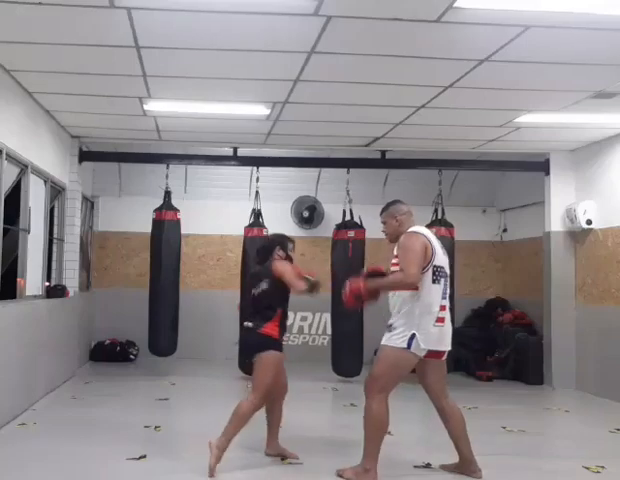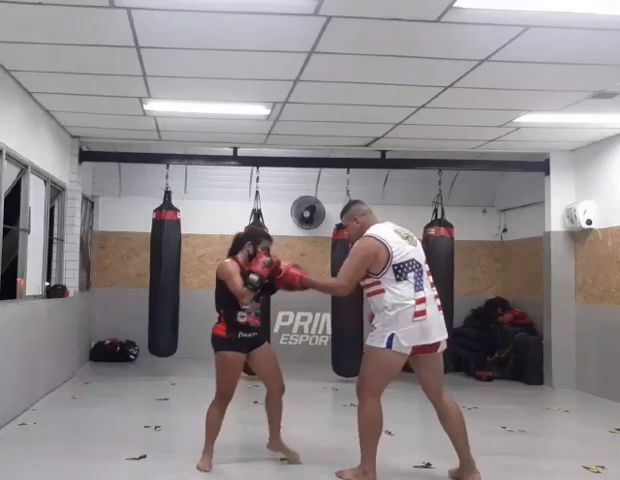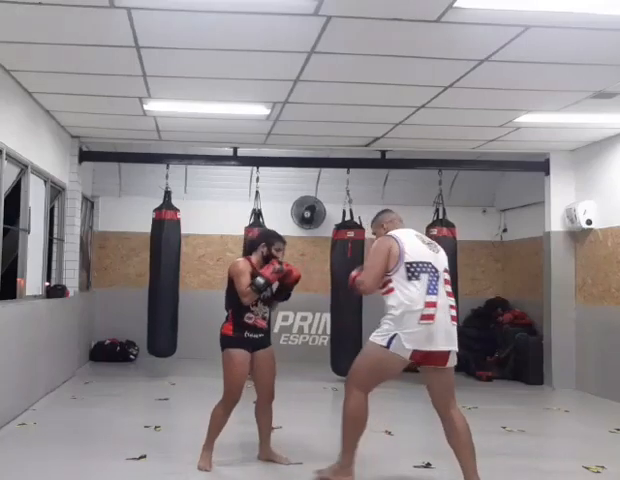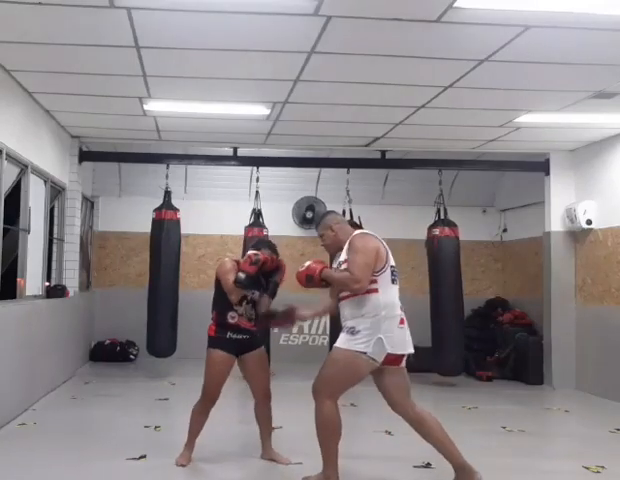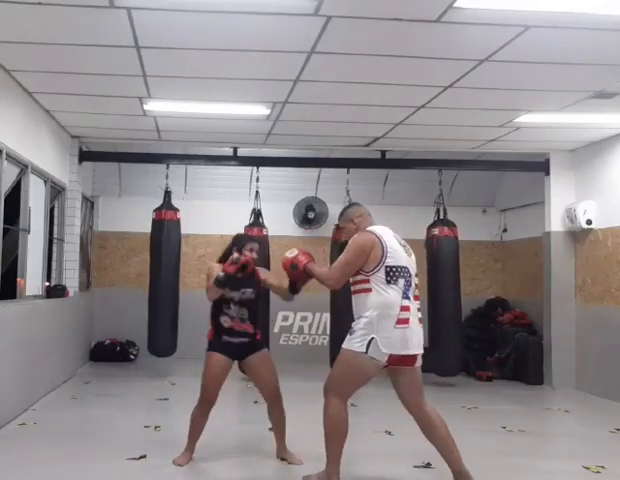
dt=0.5s
person 1, frame 1
left shoulder: (412, 237)
right shoulder: (430, 240)
left elbow: (409, 278)
left wrist: (368, 286)
right wrist: (379, 283)
left hip: (413, 328)
right hip: (435, 329)
left knee: (375, 390)
right knee: (440, 397)
person 1, frame 2
left shoulder: (368, 242)
right shoulder: (405, 235)
left elbow: (342, 286)
left wrist: (301, 278)
left hip: (398, 326)
right hip: (430, 322)
left knee: (368, 393)
right knee: (439, 394)
person 1, frame 3
left shoulder: (387, 242)
right shoulder: (435, 247)
left elbow: (366, 286)
left wrist: (356, 278)
left hip: (405, 328)
right hip: (443, 330)
left knee: (356, 387)
right knee: (448, 407)
person 1, frame 4
left shoulder: (361, 240)
right shoulder: (346, 254)
left elbow: (358, 284)
right elbow: (337, 301)
left wrist: (322, 273)
right wrist: (305, 314)
left hip: (372, 332)
right hip: (390, 335)
left knee: (323, 393)
right knee: (406, 407)
person 1, frame 5
left shoulder: (365, 238)
right shoulder: (399, 243)
left elbow: (333, 279)
left wrist: (304, 263)
left hip: (377, 331)
right hip: (407, 333)
left knee: (334, 394)
right knee: (418, 405)
person 2, frame 1
left shoulder: (259, 273)
right shoulder: (280, 266)
right elbow: (300, 288)
right wrist: (309, 282)
left hip: (255, 334)
right hip: (266, 336)
left knee: (279, 390)
right knee: (259, 396)
left ankle: (272, 445)
right ankle: (220, 444)
person 2, frame 2
left shoulder: (252, 268)
right shoulder: (228, 266)
right elbow: (243, 297)
left wrist: (270, 283)
right wrist: (258, 274)
left hip: (254, 336)
right hip: (230, 338)
left knee: (277, 388)
right knee: (223, 397)
left ankle: (276, 441)
right ankle: (207, 453)
person 2, frame 3
left shoulder: (267, 270)
right shoulder: (241, 265)
right elbow: (246, 298)
left wrist: (284, 288)
right wrist: (266, 278)
left hip: (261, 338)
right hip: (236, 337)
left knee: (267, 396)
right knee: (231, 397)
left ankle: (265, 449)
right ankle: (207, 450)
person 2, frame 4
left shoulder: (259, 277)
right shoulder: (228, 265)
left elbow: (262, 310)
right elbow: (234, 295)
left wrist: (274, 282)
right wrist: (248, 270)
left hip: (251, 339)
right hip: (223, 337)
left knee: (264, 395)
right knee: (209, 397)
left ankle: (267, 449)
right ankle: (188, 449)
person 2, frame 5
left shoulder: (259, 274)
right shoulder: (217, 268)
left elbow: (286, 293)
right elbow: (212, 295)
left wrist: (296, 283)
right wrist: (230, 271)
left hip: (251, 342)
right hip: (221, 341)
left knee: (274, 396)
right knee: (206, 400)
left ankle: (282, 449)
right ankle: (188, 450)
